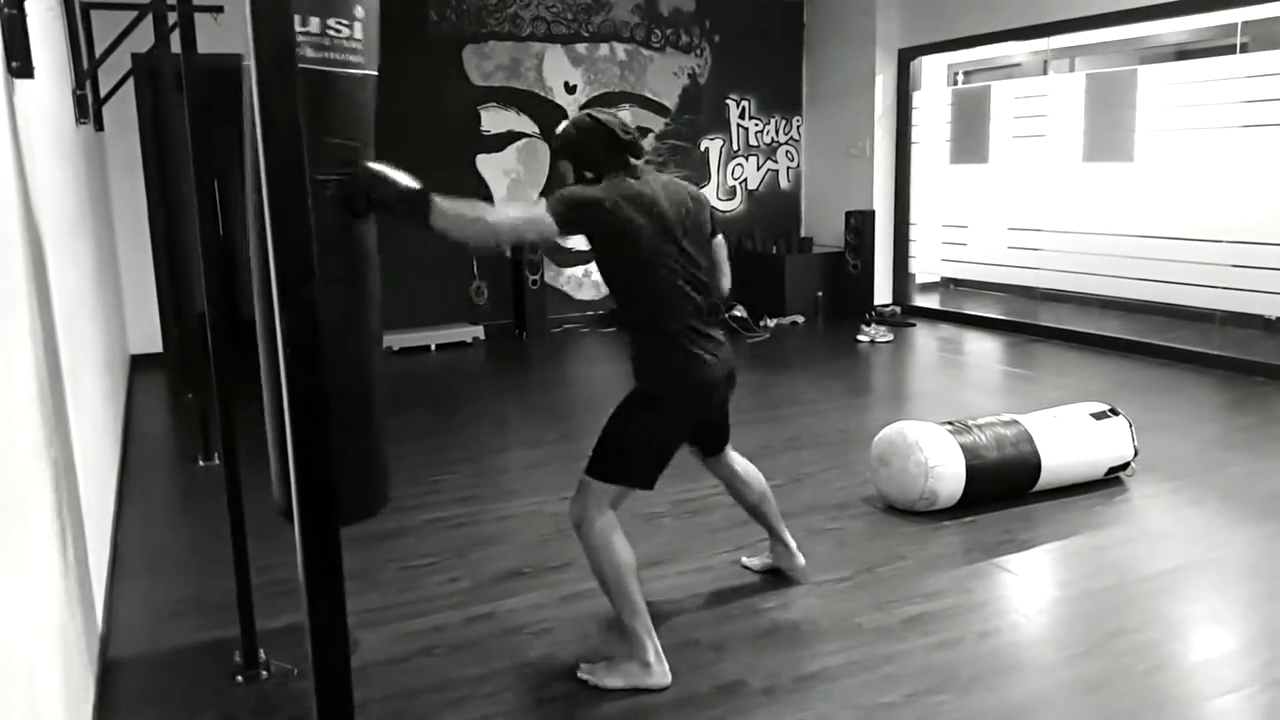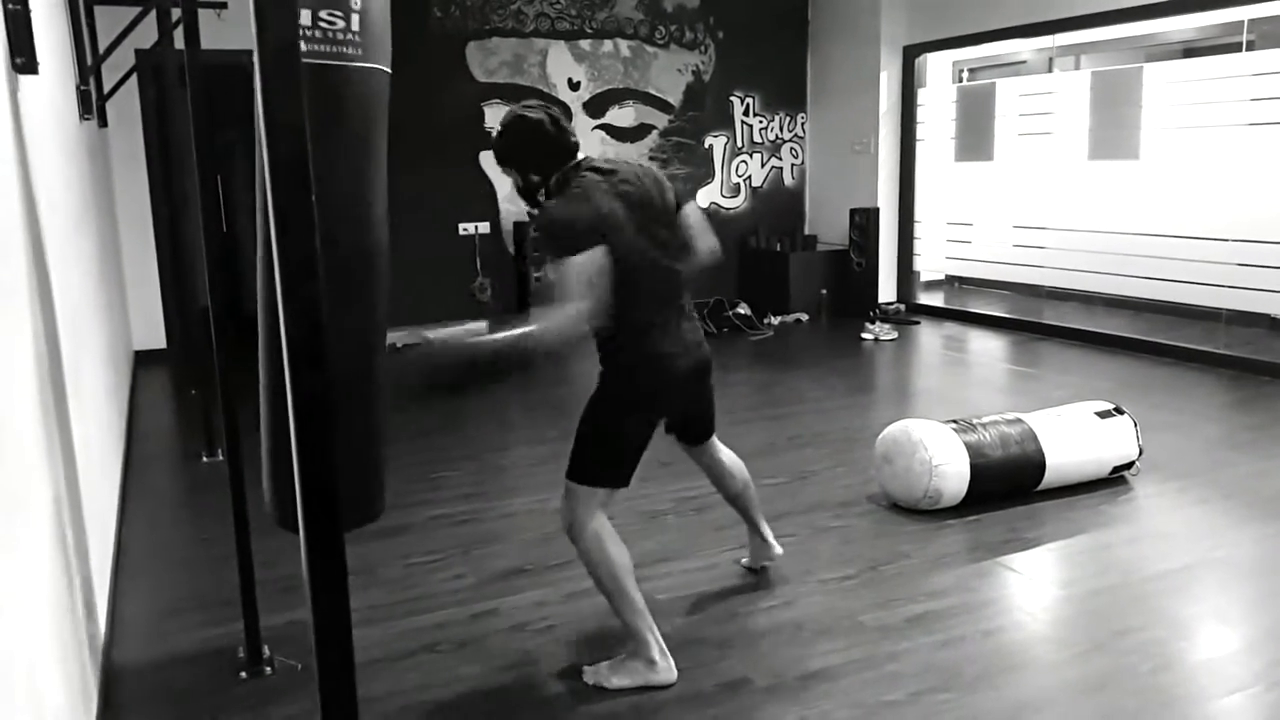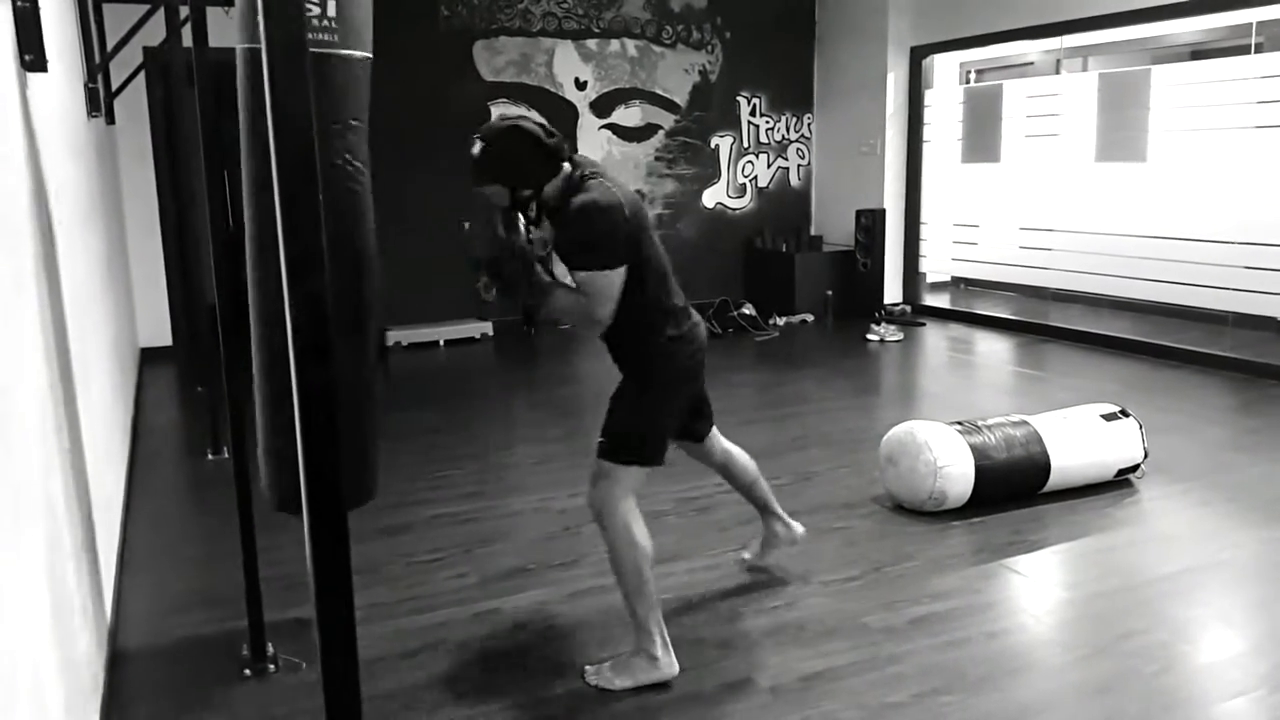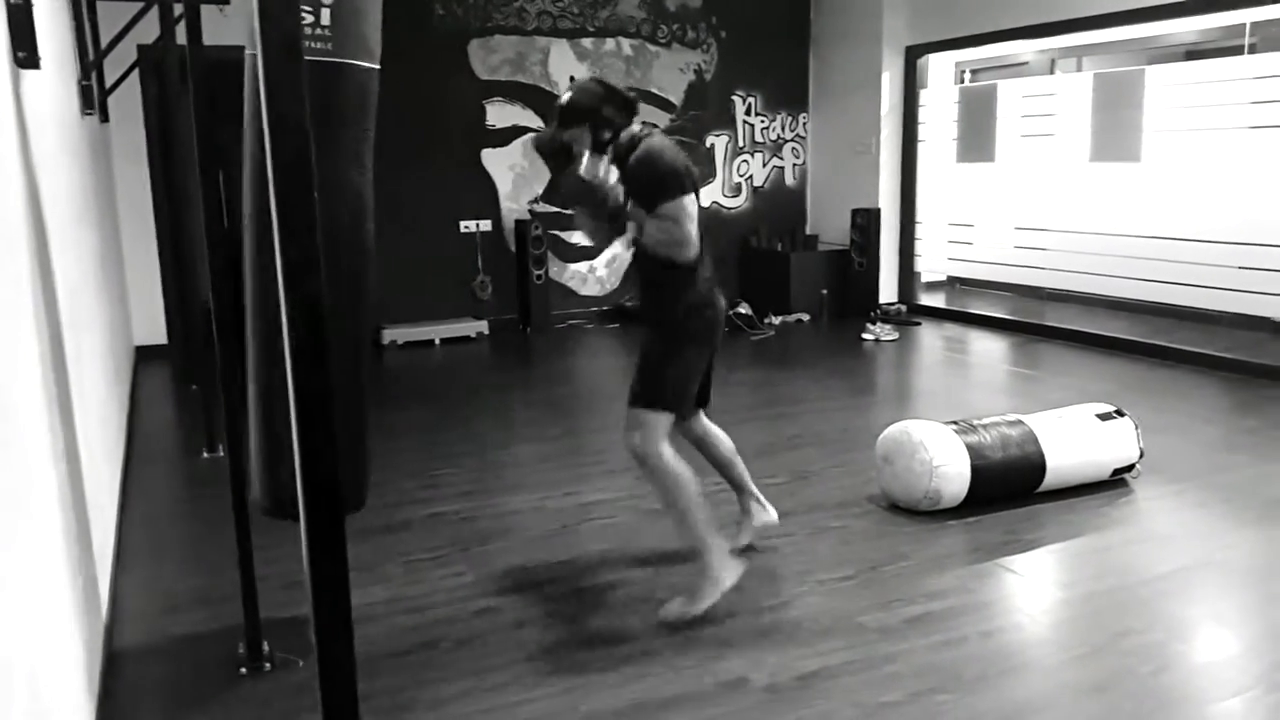
dt=0.4s
person 1, frame 1
left shoulder: (600, 202)
right shoulder: (687, 196)
left elbow: (501, 228)
right elbow: (723, 284)
left hip: (668, 377)
right hip: (715, 362)
left knee: (590, 510)
right knee: (720, 459)
left ankle: (645, 660)
right ankle: (784, 550)
person 1, frame 2
left shoulder: (565, 214)
right shoulder: (640, 177)
left elbow: (579, 314)
right elbow: (705, 252)
left hip: (638, 373)
right hip: (688, 351)
left knee: (581, 512)
right knee: (706, 447)
left ankle: (650, 656)
right ankle: (761, 540)
person 1, frame 3
left shoulder: (599, 211)
right shoulder: (571, 179)
left elbow: (595, 316)
left wrist: (528, 283)
left hip: (661, 354)
right hip: (673, 345)
left knee: (609, 498)
right knee: (704, 443)
left ankle: (653, 653)
right ankle: (777, 524)
person 1, frame 4
left shoulder: (655, 158)
right shoulder: (631, 159)
left elbow: (684, 245)
right elbow: (600, 231)
left wrist: (619, 208)
right wrist: (577, 180)
left hip: (685, 314)
right hip: (682, 310)
left knee: (645, 439)
right knee: (690, 421)
left ankle: (716, 562)
right ankle: (754, 505)
